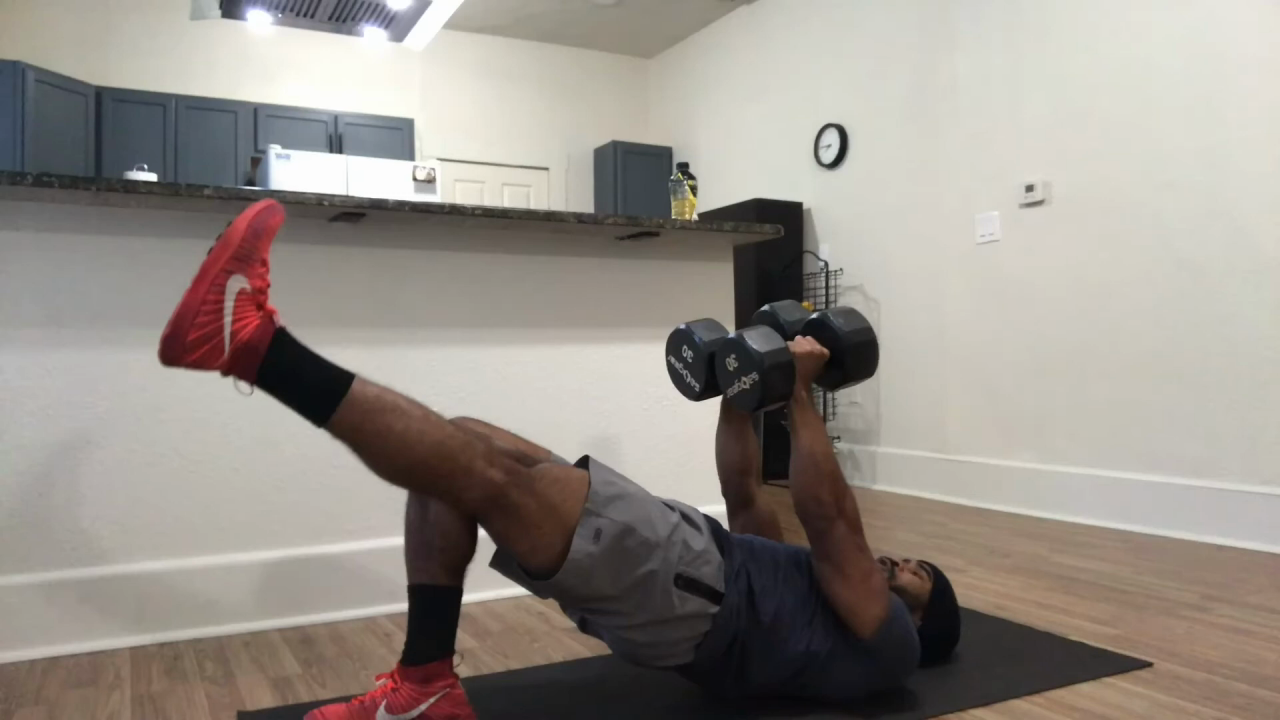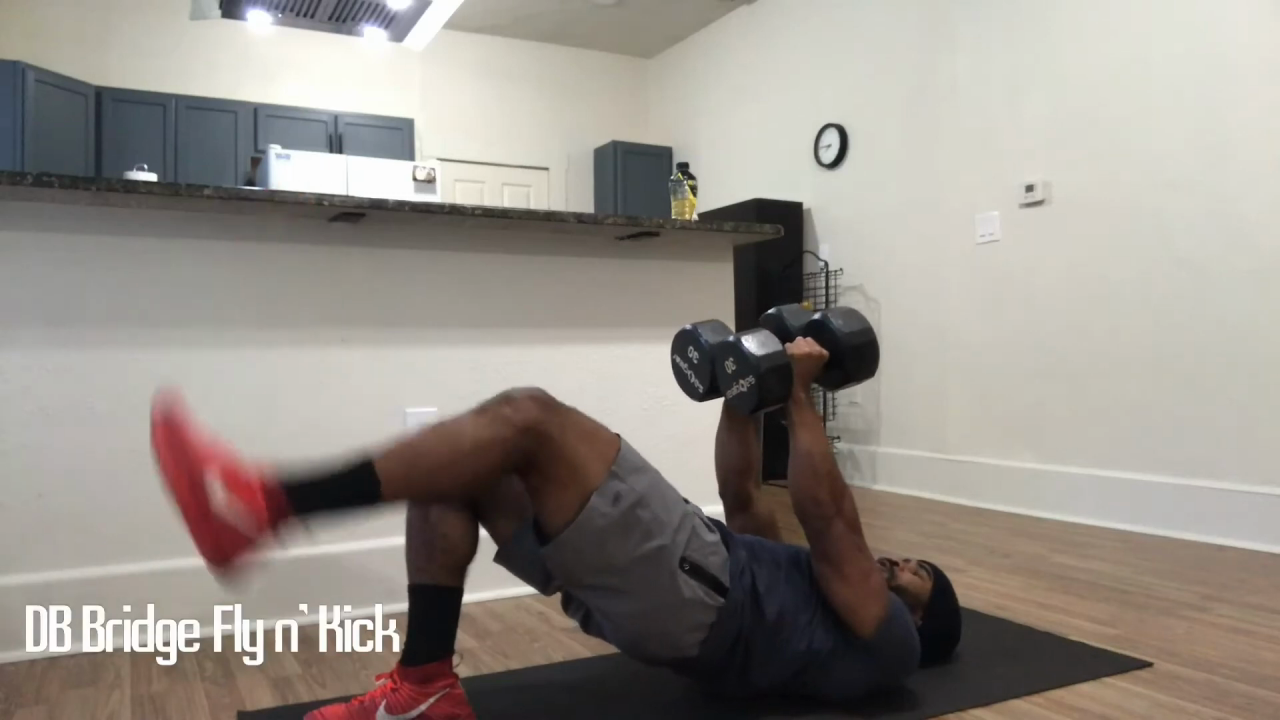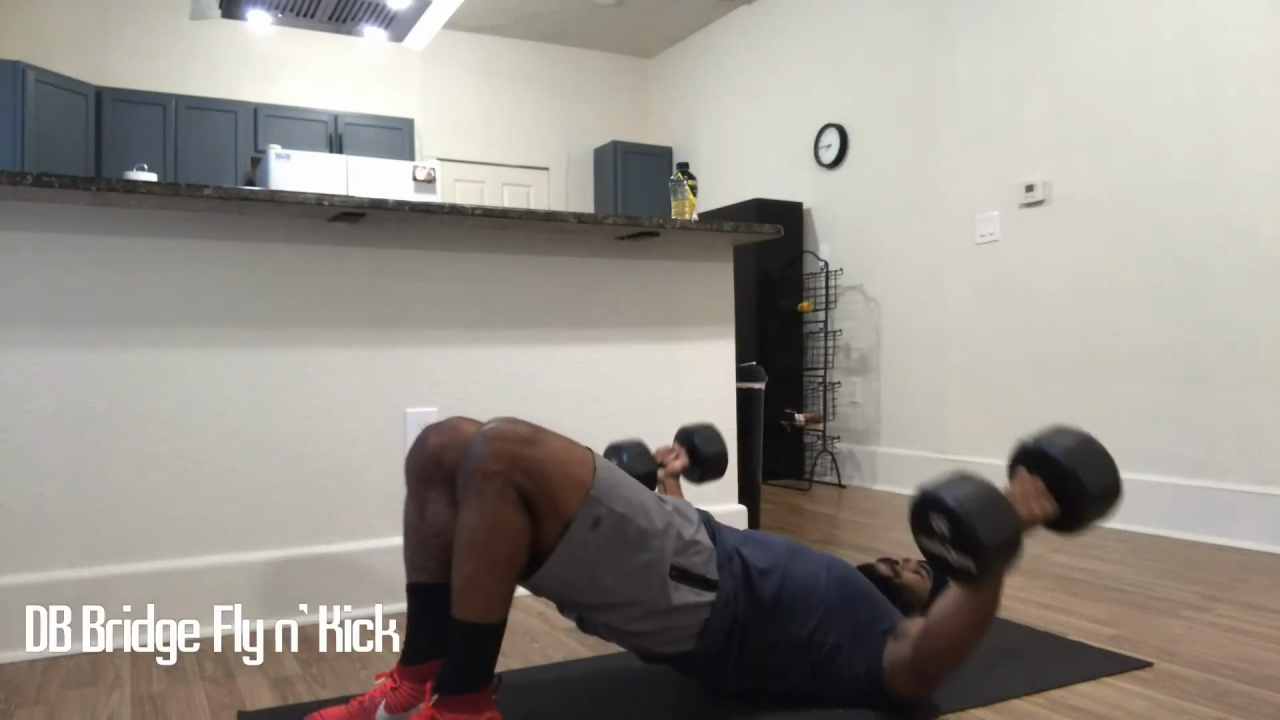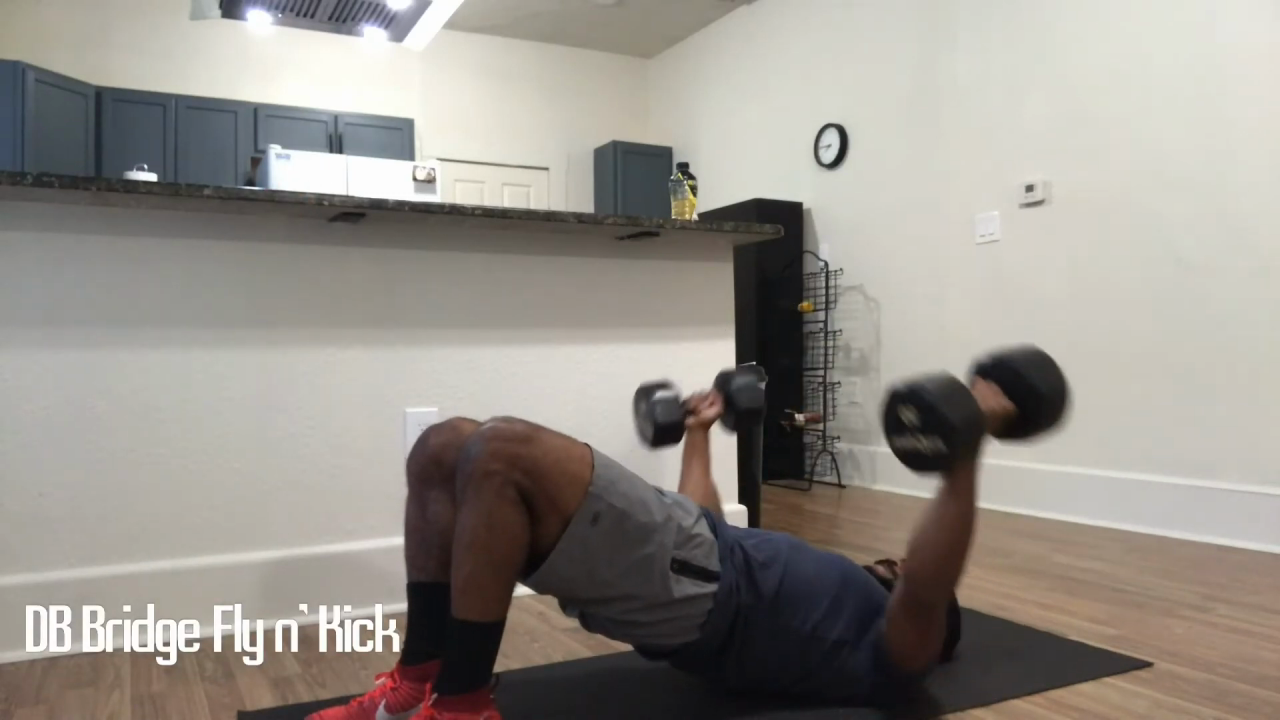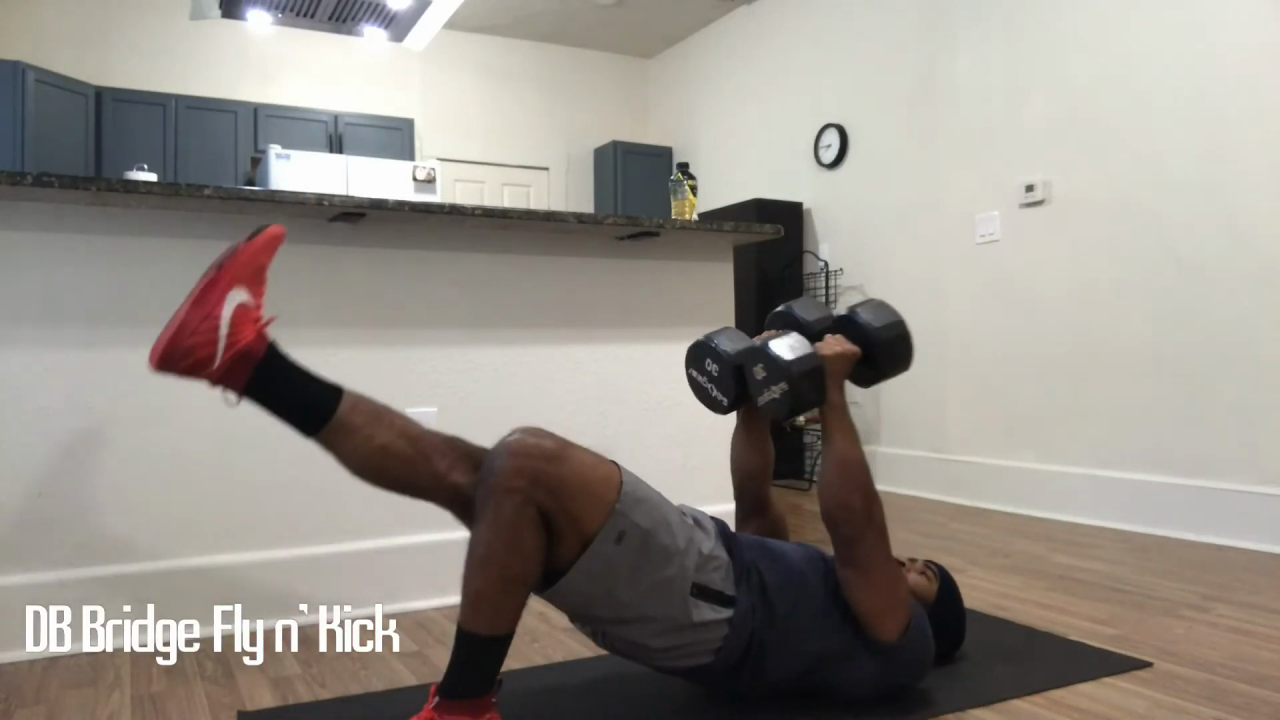
dt=1s
person 1, frame 1
left shoulder: (885, 642)
right shoulder: (809, 586)
left elbow: (831, 521)
right elbow: (744, 499)
left wrist: (801, 397)
left hip: (689, 592)
right hip: (660, 578)
left knee: (485, 472)
right knee: (457, 448)
left ankle: (250, 340)
person 1, frame 2
left shoulder: (885, 643)
right shoulder: (811, 587)
left elbow: (828, 520)
right elbow: (742, 498)
left wrist: (800, 396)
left hip: (691, 592)
right hip: (651, 585)
left knee: (529, 415)
right knee: (443, 446)
left ankle: (269, 506)
person 1, frame 3
left shoulder: (889, 639)
right shoulder: (828, 588)
left elbow: (931, 658)
right wrist: (674, 485)
left hip: (689, 587)
left knee: (502, 454)
right knee: (444, 448)
person 1, frame 4
left shoulder: (890, 646)
right shoulder: (838, 591)
left elbow: (928, 588)
right elbow: (708, 513)
left wrist: (965, 456)
right wrist: (698, 436)
left hip: (690, 581)
left knee: (501, 451)
right knee: (445, 447)
person 1, frame 5
left shoulder: (897, 643)
right shoulder: (826, 588)
left elbow: (857, 528)
right elbow: (754, 503)
left wrist: (834, 398)
right wrist: (757, 400)
left hip: (706, 603)
right hip: (688, 582)
left knee: (527, 460)
right knee: (454, 467)
right ankle: (242, 355)
